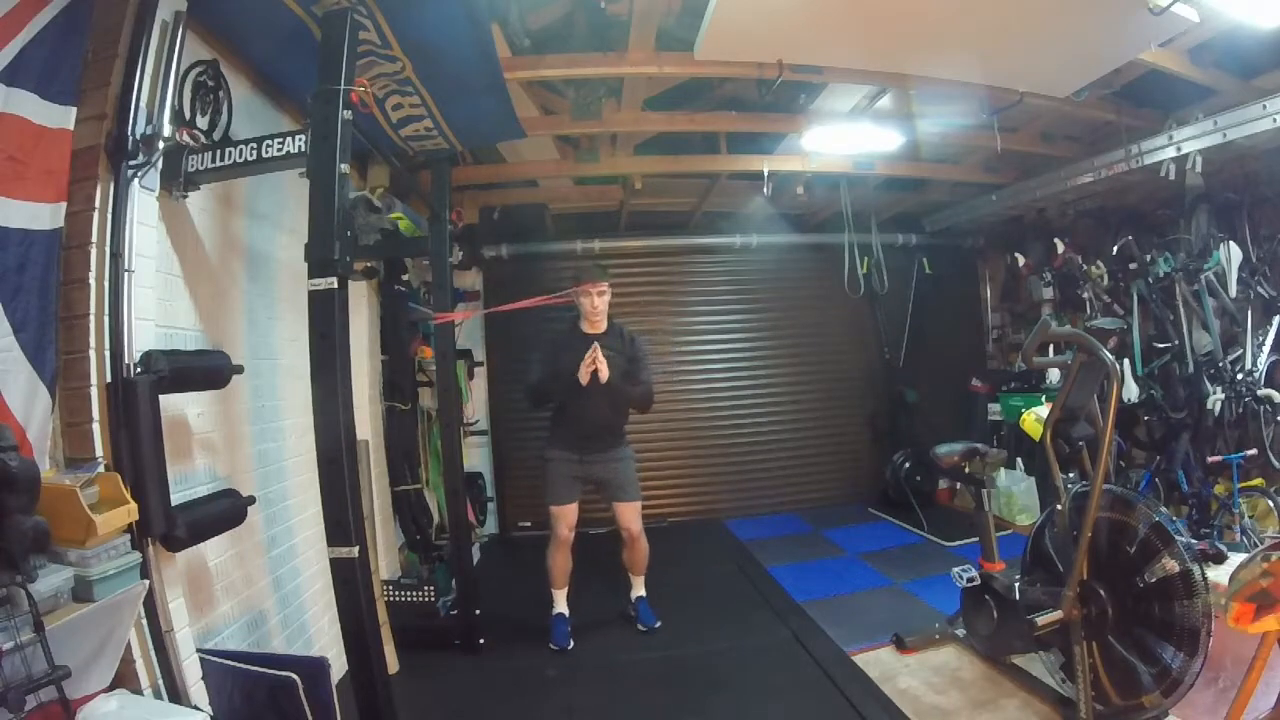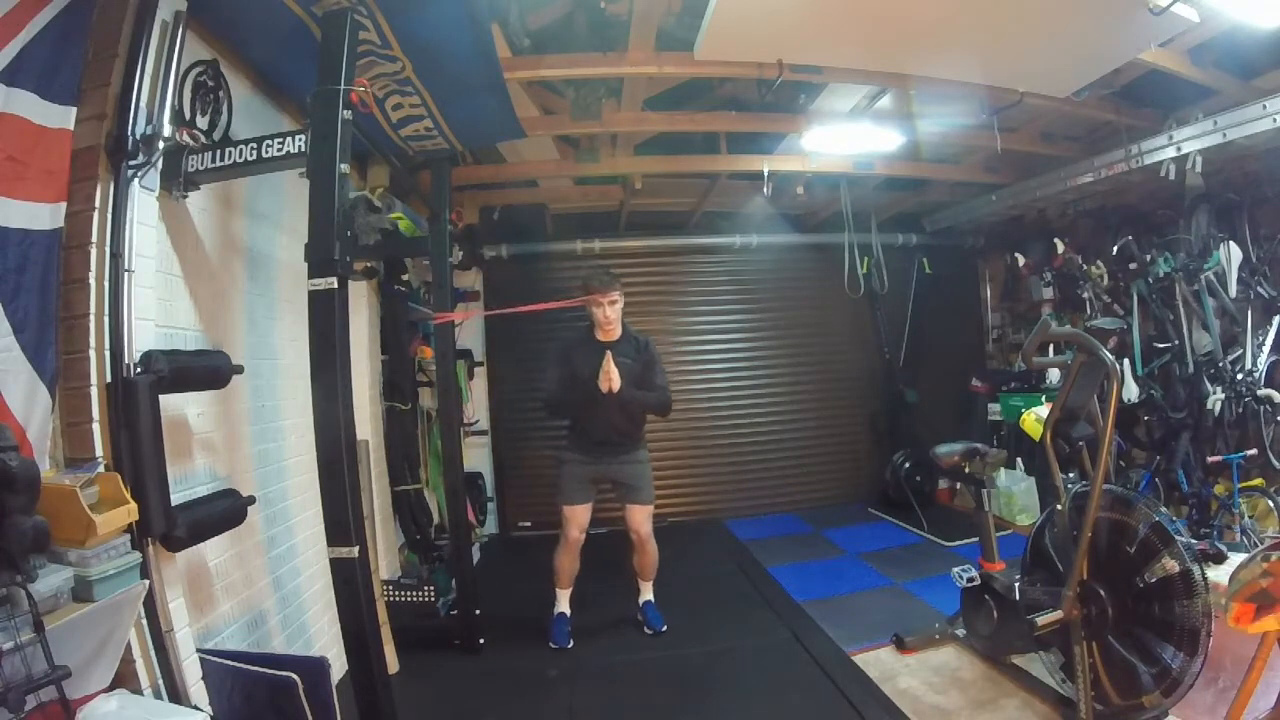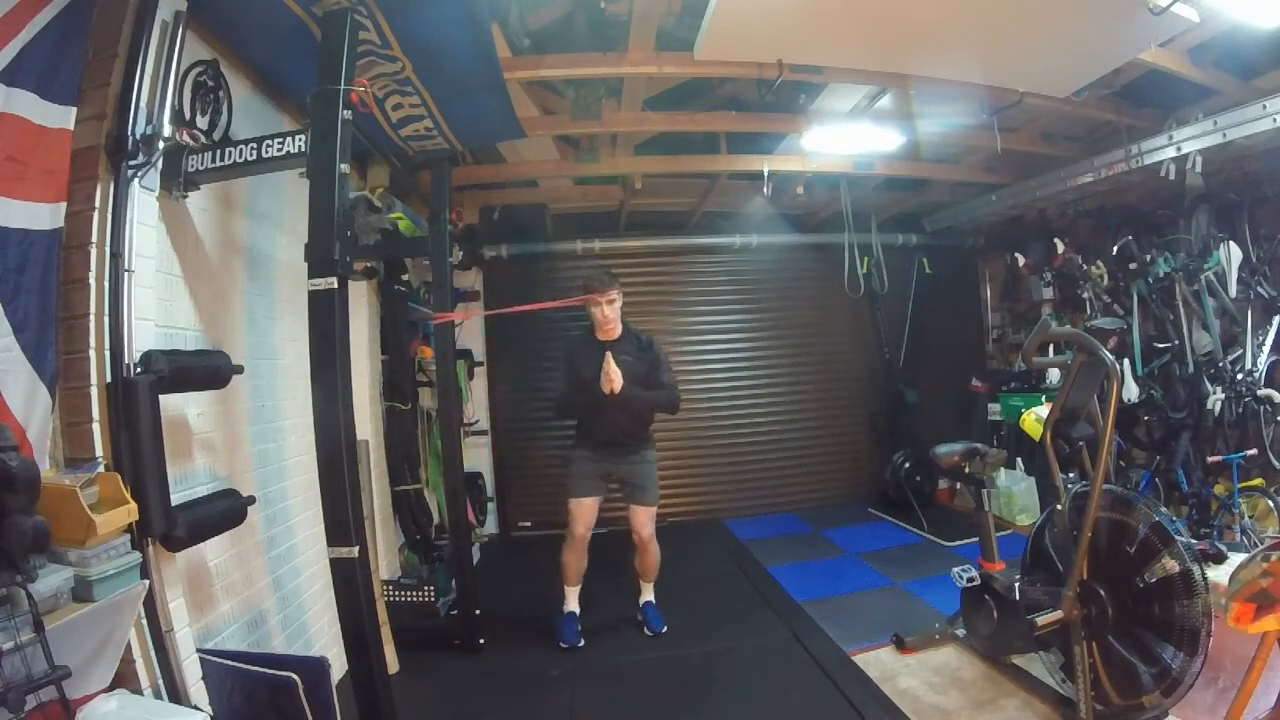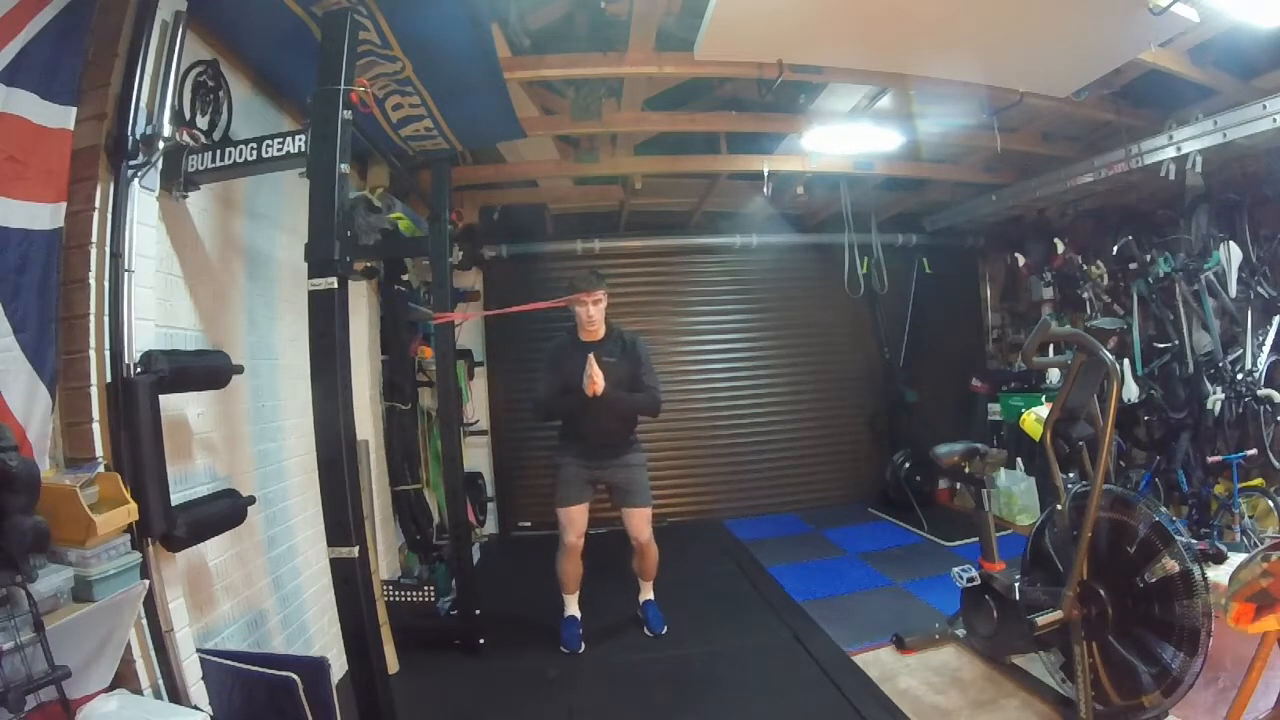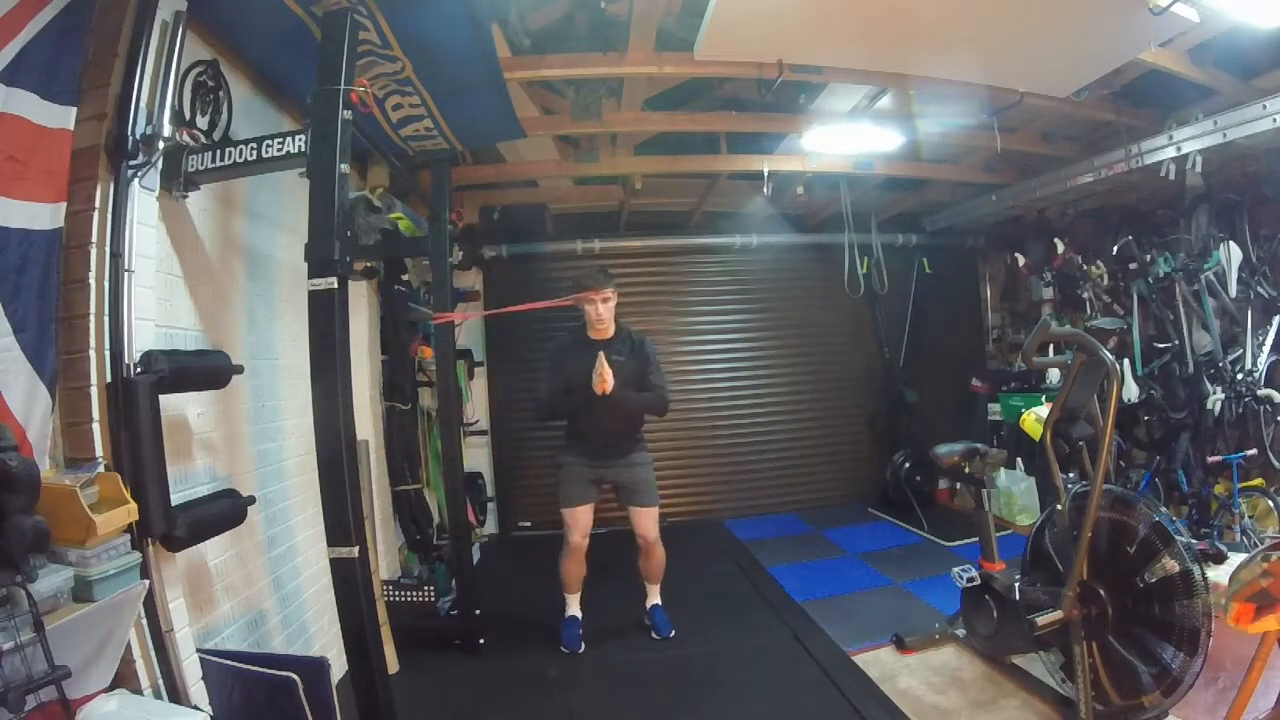
dt=0.3s
person 1, frame 1
left shoulder: (627, 342)
right shoulder: (558, 342)
left elbow: (645, 400)
right elbow: (535, 395)
left wrist: (609, 379)
right wrist: (576, 379)
left hip: (613, 452)
right hip: (565, 453)
left knee: (633, 530)
right knee: (562, 535)
left ankle: (638, 596)
right ankle: (560, 611)
person 1, frame 2
left shoulder: (641, 348)
right shoulder: (572, 348)
left elbow: (663, 404)
right elbow: (554, 404)
left wrist: (622, 389)
right wrist: (595, 388)
left hip: (629, 454)
right hip: (581, 456)
left knee: (642, 534)
right knee: (572, 536)
left ankle: (646, 600)
right ankle: (561, 610)
person 1, frame 3
left shoulder: (646, 346)
right shoulder: (577, 350)
left elbow: (671, 400)
right elbow: (564, 406)
left wrist: (624, 390)
right wrist: (599, 391)
left hip: (636, 453)
right hip: (588, 453)
left knee: (645, 535)
right knee: (578, 533)
left ankle: (646, 601)
right ankle: (570, 609)
person 1, frame 4
left shoulder: (630, 346)
right shoulder: (560, 351)
left elbow: (652, 403)
right elbow: (545, 408)
left wrist: (606, 392)
right wrist: (581, 393)
left hip: (624, 456)
right hip: (575, 459)
left knee: (642, 538)
right knee: (571, 542)
left ankle: (647, 599)
right ankle: (571, 614)
person 1, frame 5
left shoulder: (638, 346)
right shoulder: (564, 349)
left elbow: (661, 403)
right elbow: (549, 407)
left wrist: (615, 391)
right wrist: (590, 392)
left hip: (630, 456)
right hip: (579, 458)
left knee: (649, 537)
right knee: (575, 542)
left ankle: (654, 604)
right ankle: (573, 614)
